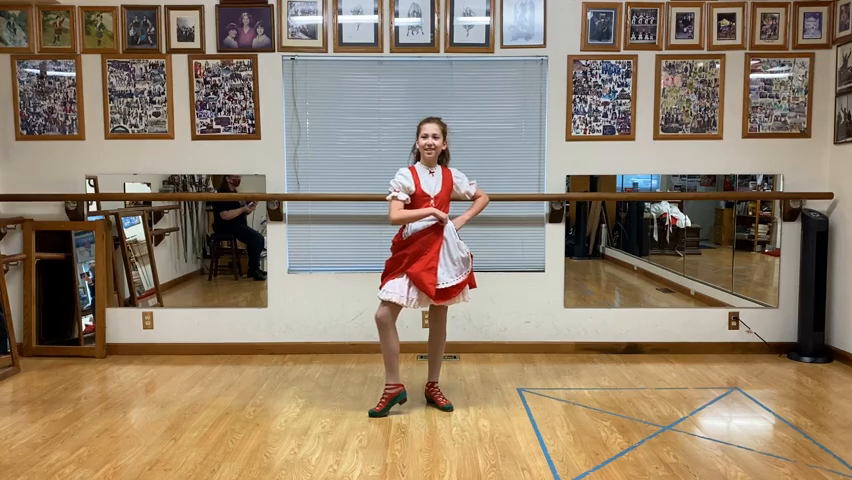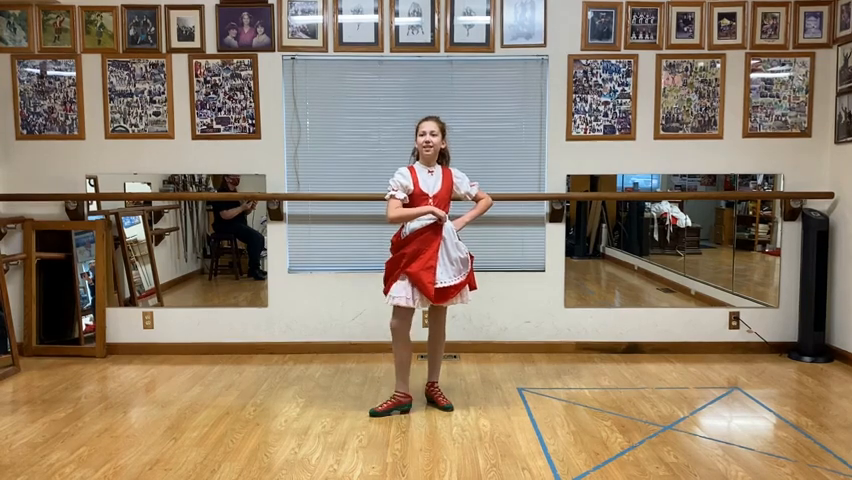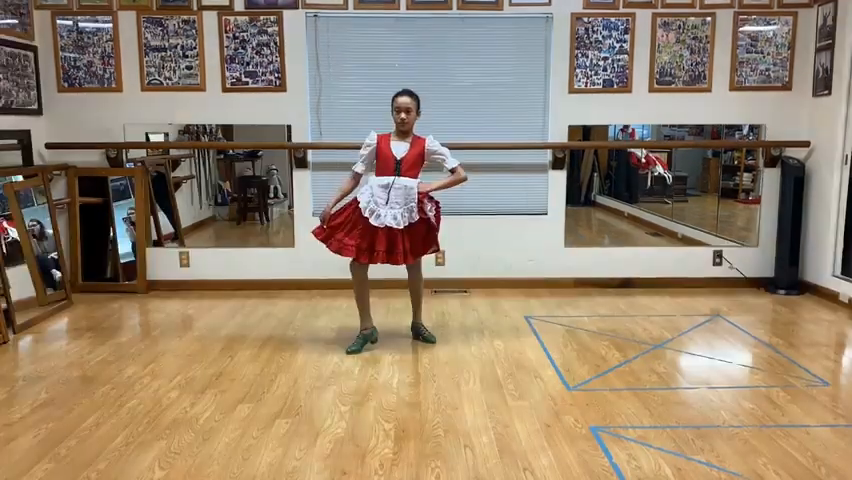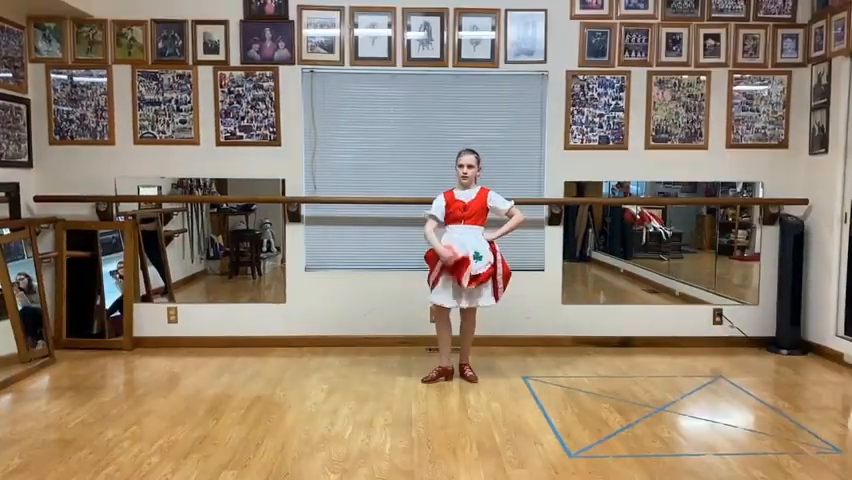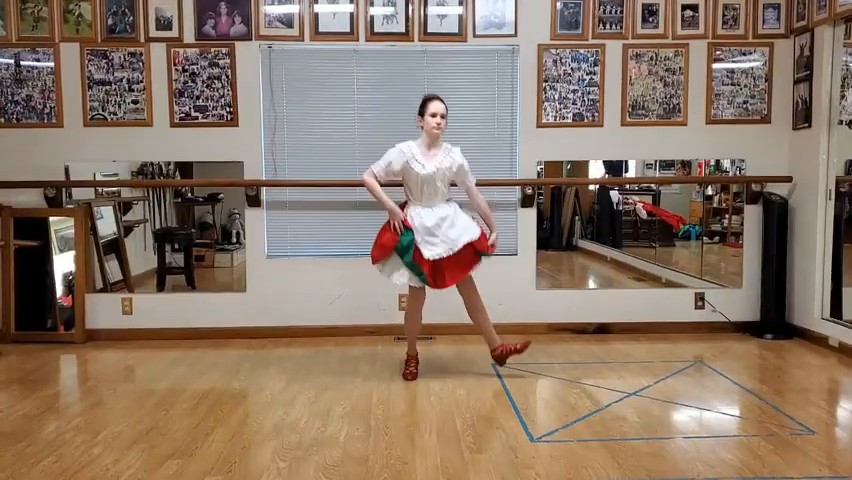
dt=1s
person 1, frame 1
left shoulder: (452, 176)
right shoulder: (405, 175)
left elbow: (483, 197)
right elbow: (395, 216)
left wrist: (461, 220)
right wrist: (431, 211)
left hip: (443, 251)
right hip: (412, 251)
left knee: (439, 320)
right knee: (384, 315)
left ankle: (433, 387)
right ankle: (394, 387)
person 1, frame 2
left shoulder: (452, 176)
right shoulder: (404, 175)
left elbow: (485, 200)
right elbow: (393, 214)
left wrist: (461, 222)
right wrist: (429, 211)
left hip: (443, 250)
right hip: (412, 250)
left knee: (438, 320)
right knee: (399, 324)
left ankle: (432, 386)
right ankle: (402, 394)
person 1, frame 3
left shoulder: (426, 145)
right shoulder: (375, 141)
left elbow: (460, 175)
right elbow: (355, 176)
left wrist: (430, 187)
right wrist: (332, 205)
left hip: (409, 210)
right hip: (374, 207)
left knee: (414, 267)
right knee: (358, 267)
left ankle: (417, 323)
right ankle: (367, 328)
person 1, frame 4
left shoulder: (487, 196)
right shoulder: (445, 198)
left elbow: (518, 217)
right elbow: (429, 228)
left wrist: (495, 235)
right wrist: (439, 248)
left hip: (476, 254)
right hip: (448, 255)
left knee: (469, 310)
right knee: (439, 308)
person 1, frame 5
left shoulder: (454, 156)
right shoulder: (404, 152)
left elbow: (474, 194)
right elbow: (369, 177)
left wrist: (492, 229)
right wrist: (392, 208)
left hip: (448, 223)
right hip: (415, 227)
left knee: (468, 287)
right knee: (416, 296)
left ankle: (496, 346)
right ankle: (411, 356)
